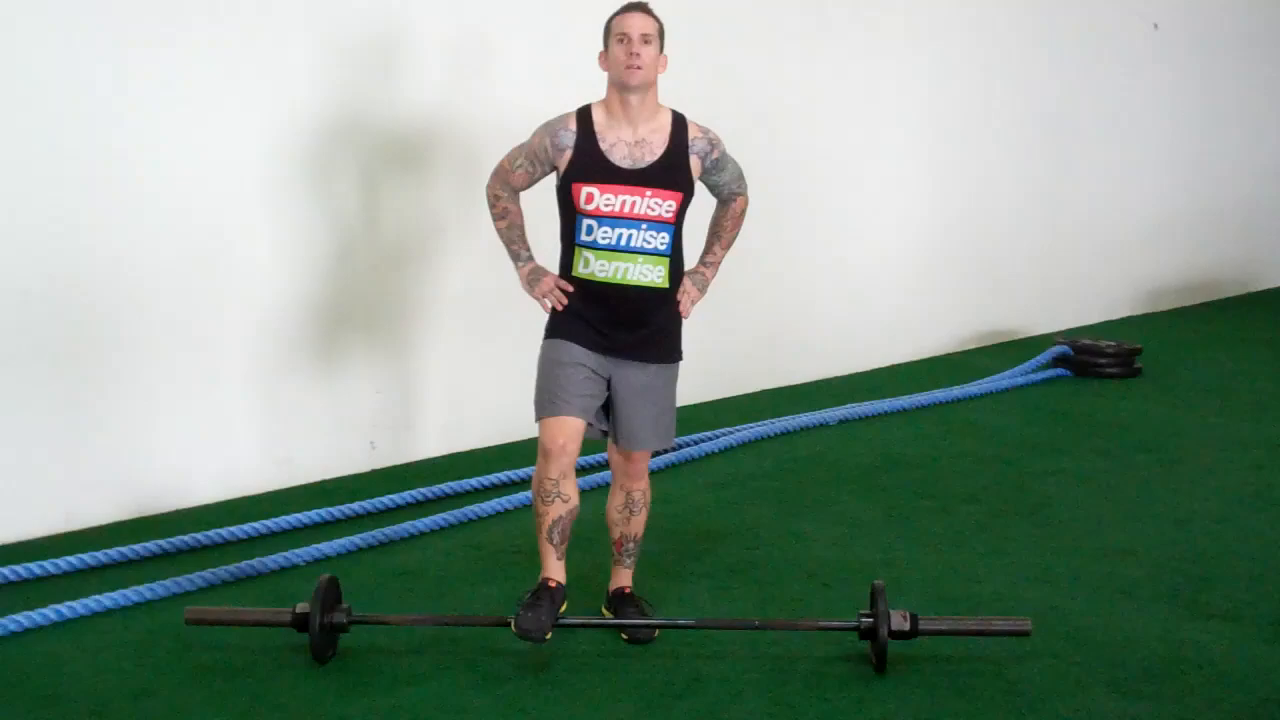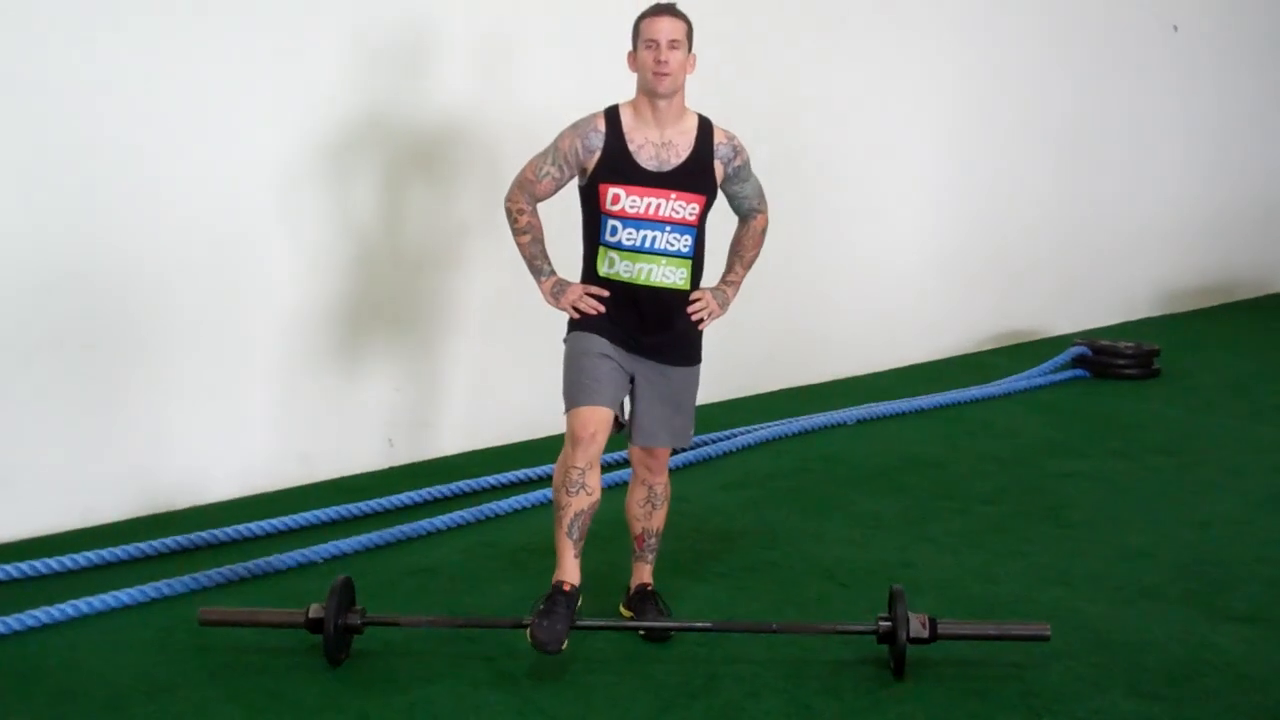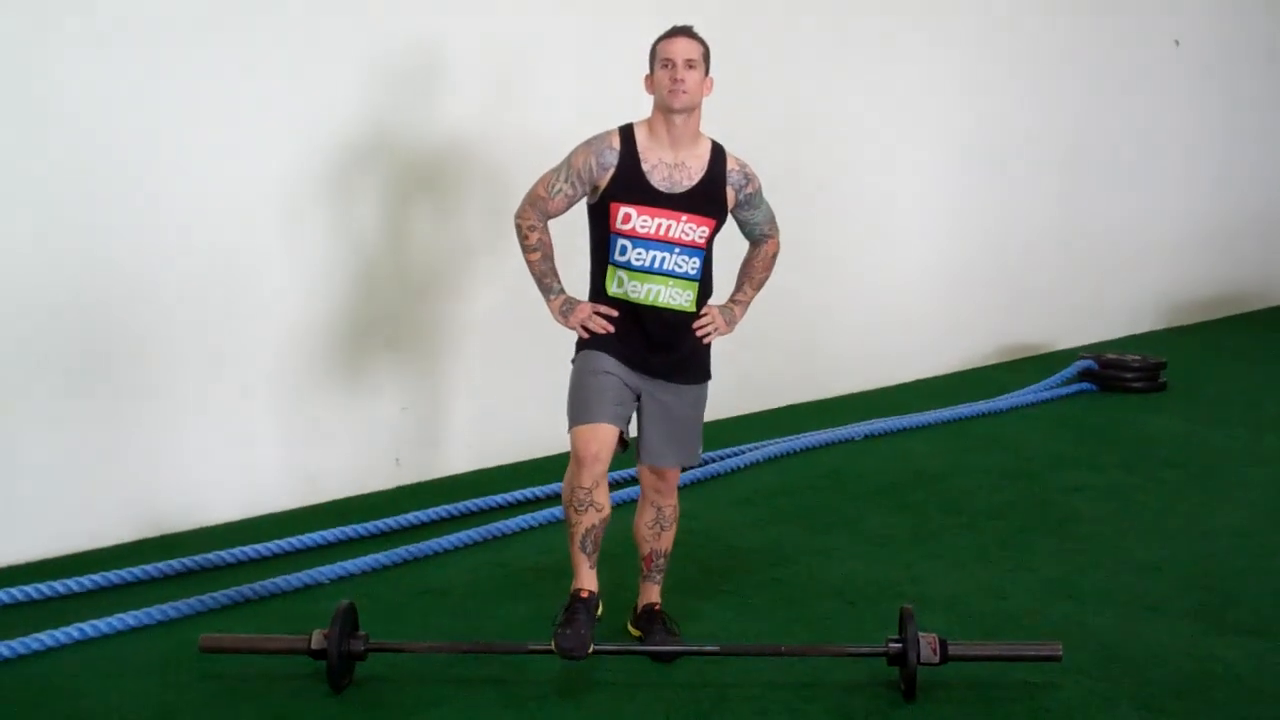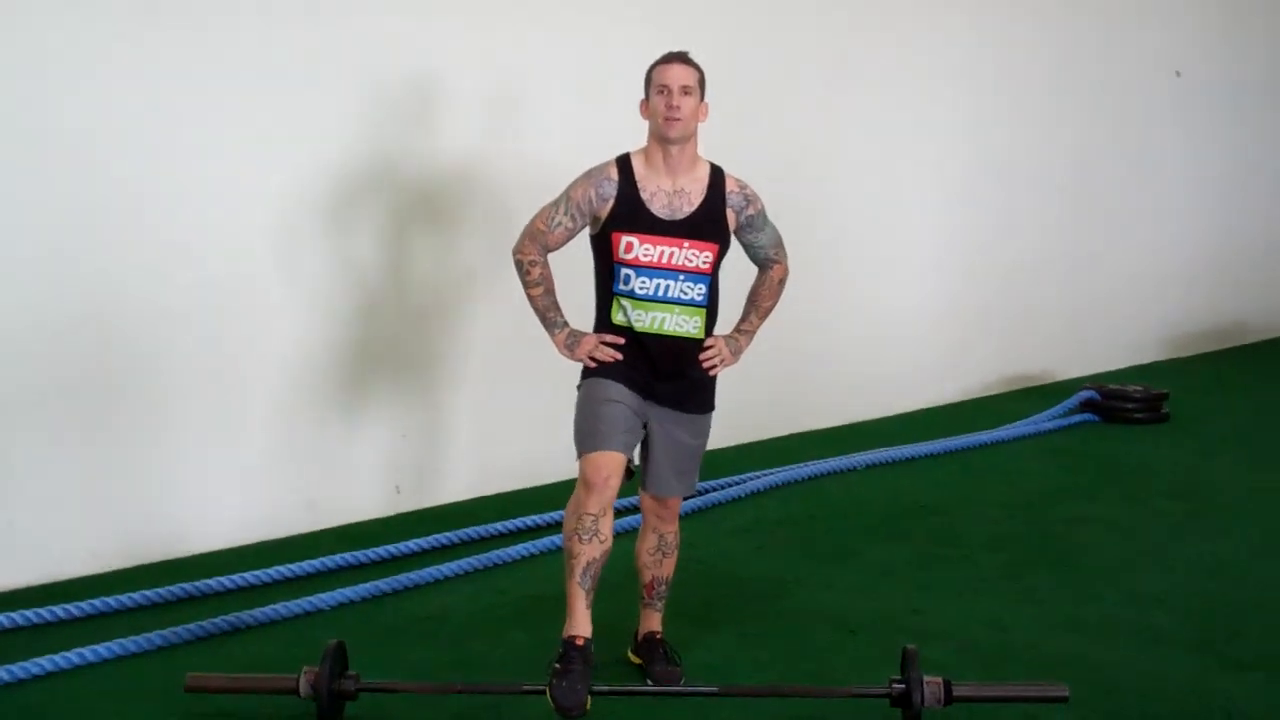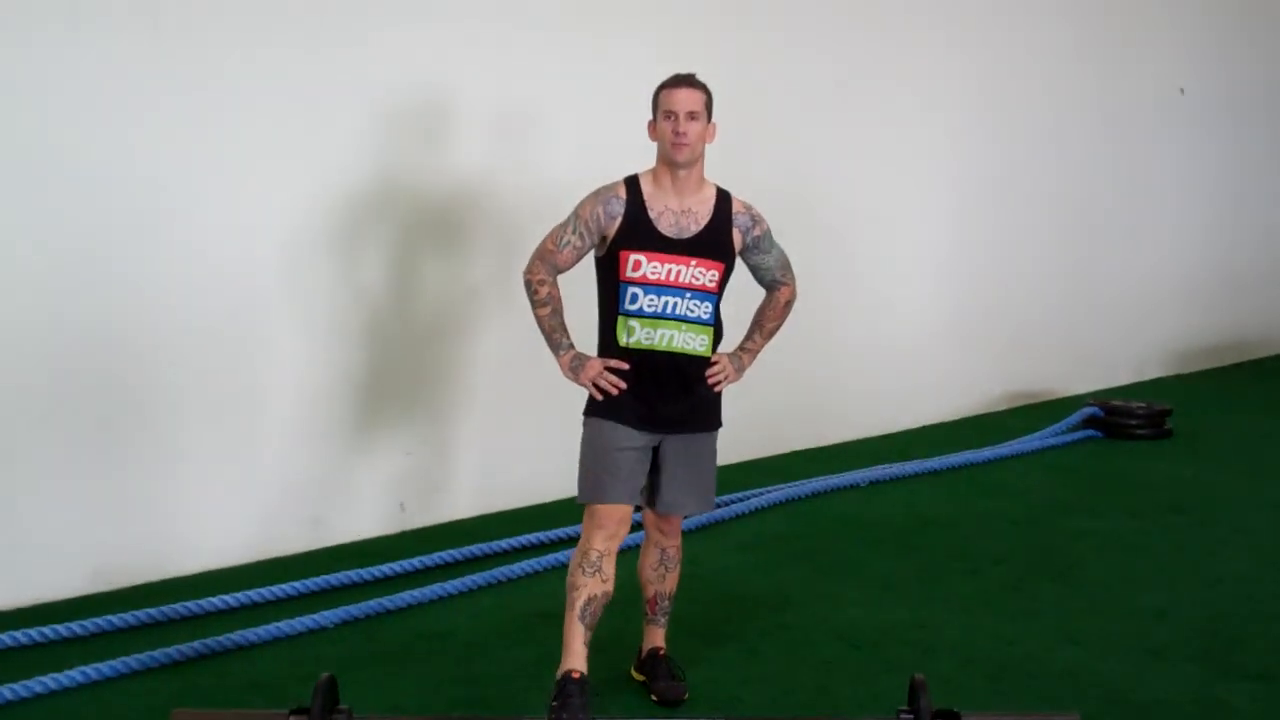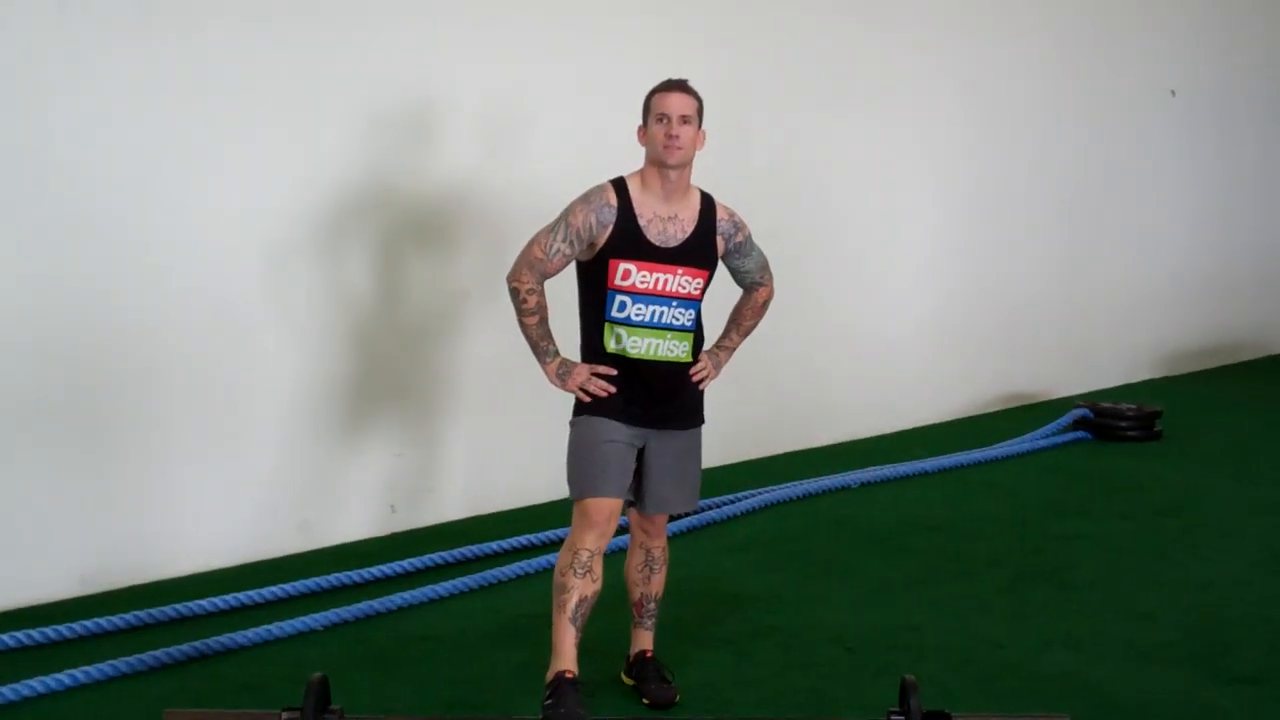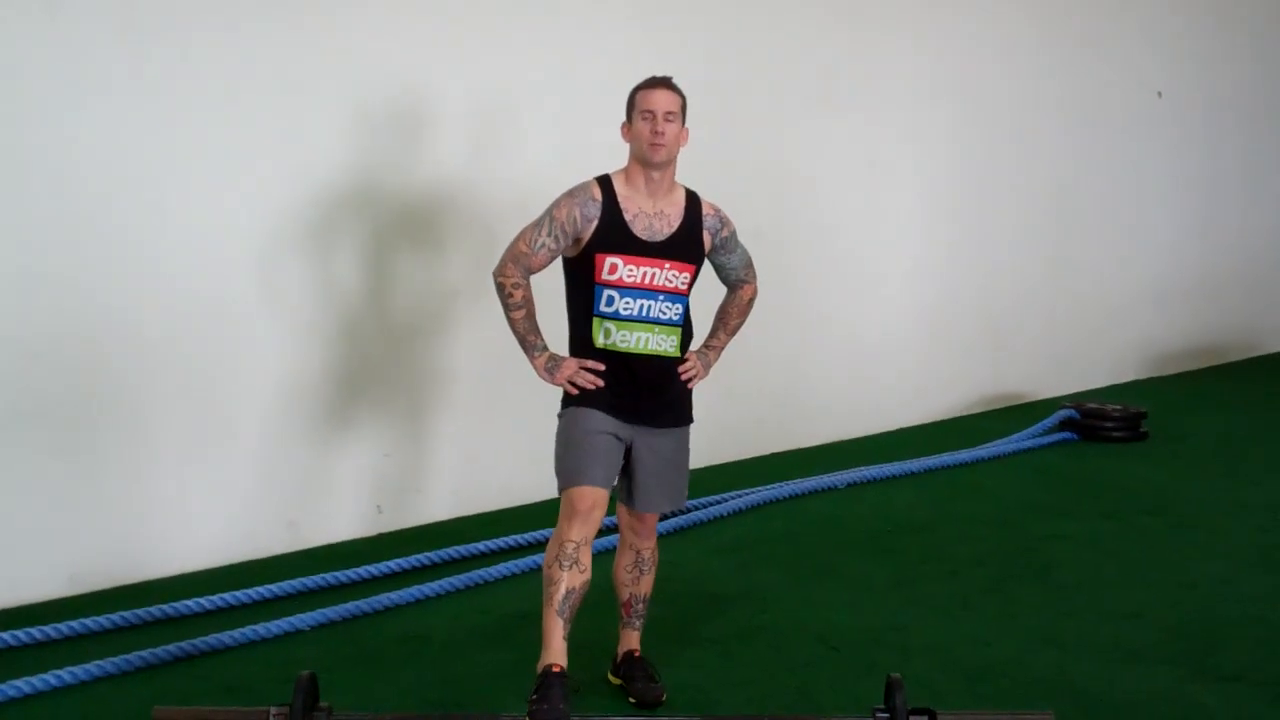
dt=0.5s
person 1, frame 1
left shoulder: (696, 141)
right shoulder: (564, 134)
left elbow: (735, 196)
right elbow: (501, 186)
left wrist: (705, 270)
right wrist: (527, 268)
left hip: (652, 336)
right hip: (576, 329)
left knee: (633, 463)
right knee: (557, 448)
left ankle: (622, 588)
right ankle: (550, 581)
person 1, frame 2
left shoulder: (720, 146)
right shoulder: (592, 134)
left elbow: (755, 214)
right elbow: (520, 197)
left wrist: (728, 288)
right wrist: (549, 282)
left hip: (674, 334)
right hip: (601, 323)
left knee: (653, 459)
right knee: (585, 436)
left ankle: (641, 587)
right ankle: (565, 585)
person 1, frame 3
left shoulder: (732, 173)
right shoulder: (606, 153)
left elbow: (767, 240)
right elbow: (530, 214)
left wrist: (734, 308)
right wrist: (558, 300)
left hip: (682, 355)
right hip: (609, 342)
left knee: (662, 480)
right knee: (590, 457)
left ankle: (649, 606)
right ankle: (584, 591)
person 1, frame 4
left shoulder: (733, 195)
right shoulder: (605, 183)
left elbow: (775, 264)
right elbow: (529, 248)
left wrist: (740, 338)
right wrist: (562, 334)
left hip: (687, 382)
right hip: (615, 370)
left knee: (664, 507)
right knee: (597, 483)
left ankle: (650, 633)
right ankle: (577, 637)
person 1, frame 5
left shoulder: (738, 218)
right shoulder: (612, 204)
left elbow: (783, 285)
right elbow: (539, 271)
left wrist: (743, 357)
right wrist: (567, 357)
left hip: (693, 405)
right hip: (620, 401)
left knee: (666, 526)
right knee: (604, 528)
left ankle: (653, 651)
person 1, frame 6
left shoulder: (721, 223)
right shoulder: (601, 208)
left elbow: (760, 286)
right elbow: (524, 275)
left wrist: (720, 354)
right wrist: (553, 364)
left hip: (677, 405)
right hip: (608, 400)
left knee: (652, 526)
right knee: (594, 523)
left ankle: (642, 654)
person 1, frame 7
left shoulder: (707, 219)
right shoulder: (586, 204)
left elbow: (745, 285)
right elbow: (509, 270)
left wrist: (709, 353)
right wrist: (542, 359)
left hip: (665, 403)
right hip: (596, 396)
left knee: (642, 525)
right knee: (581, 514)
left ankle: (629, 653)
